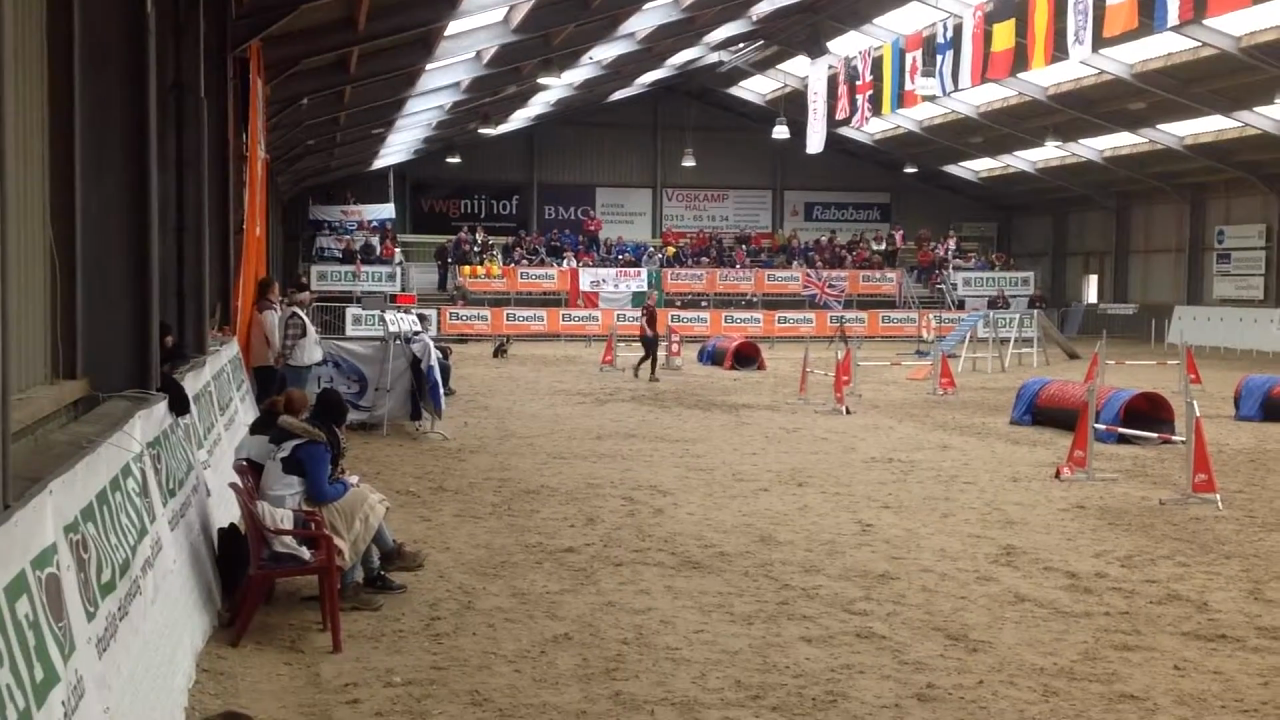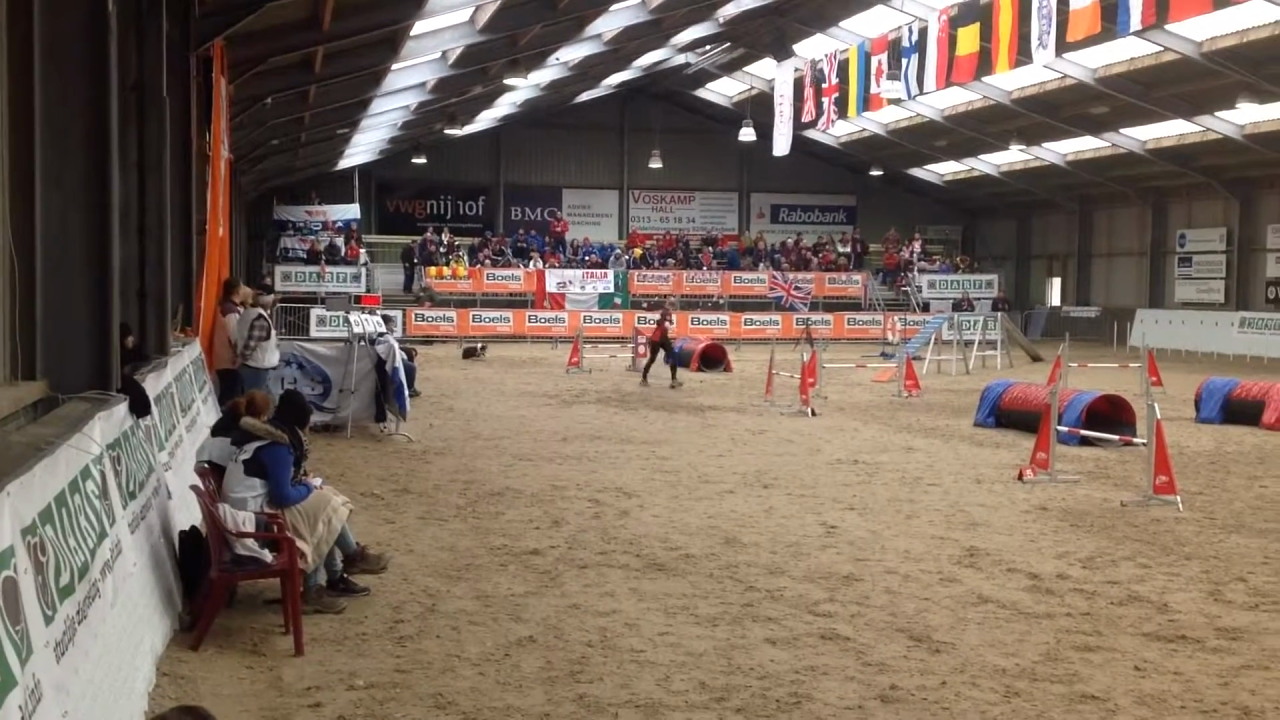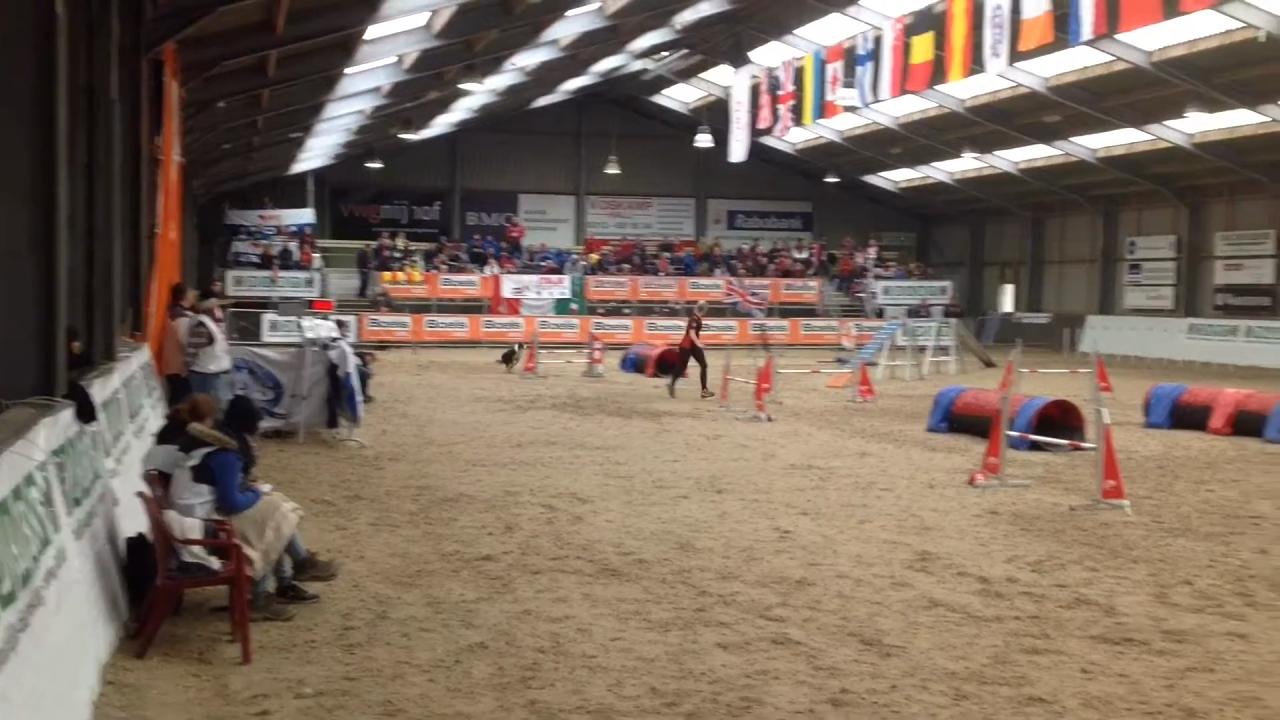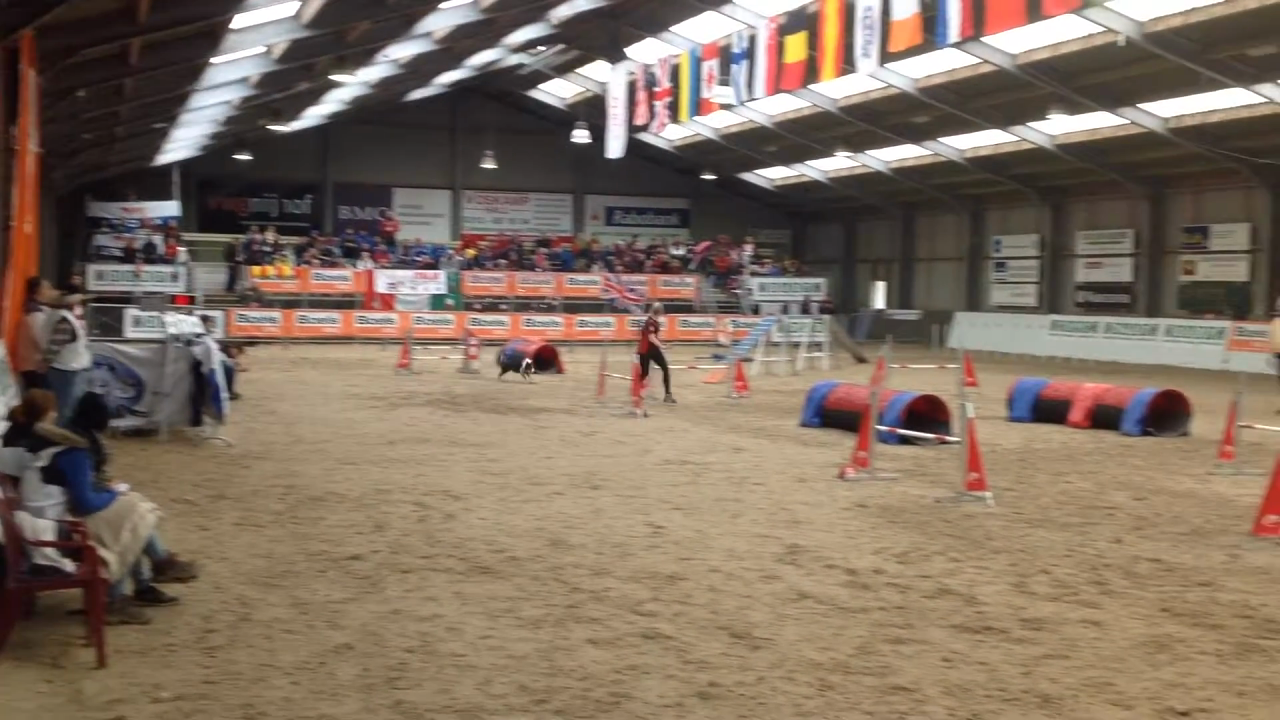
dt=0.7s
person 1, frame 1
left shoulder: (304, 431)
right shoulder: (315, 445)
right elbow: (321, 494)
left wrist: (340, 481)
right wrist: (346, 484)
left hip: (289, 501)
right hip: (294, 510)
left knee: (360, 503)
right knee: (365, 506)
left ankle: (372, 577)
right ankle: (389, 555)
person 1, frame 2
left shoulder: (268, 433)
right shoulder: (278, 447)
right elbow: (283, 497)
left wrist: (302, 482)
right wrist: (309, 487)
left hip: (252, 504)
right hip: (256, 513)
left knee: (323, 508)
right knee: (328, 509)
left ankle: (334, 579)
right ankle: (353, 557)
person 1, frame 3
left shoulder: (213, 440)
right shoulder: (227, 453)
right elbow: (232, 503)
left wrist: (253, 489)
right wrist: (258, 495)
left hip: (202, 514)
right hip: (209, 520)
left knee: (274, 511)
right knee: (278, 516)
left ankle: (284, 586)
person 1, frame 4
left shoulder: (62, 438)
right shoulder: (76, 452)
right elbow: (84, 503)
left wrist: (109, 491)
right wrist: (113, 495)
left knee: (130, 508)
right knee: (137, 515)
left ankle: (143, 586)
